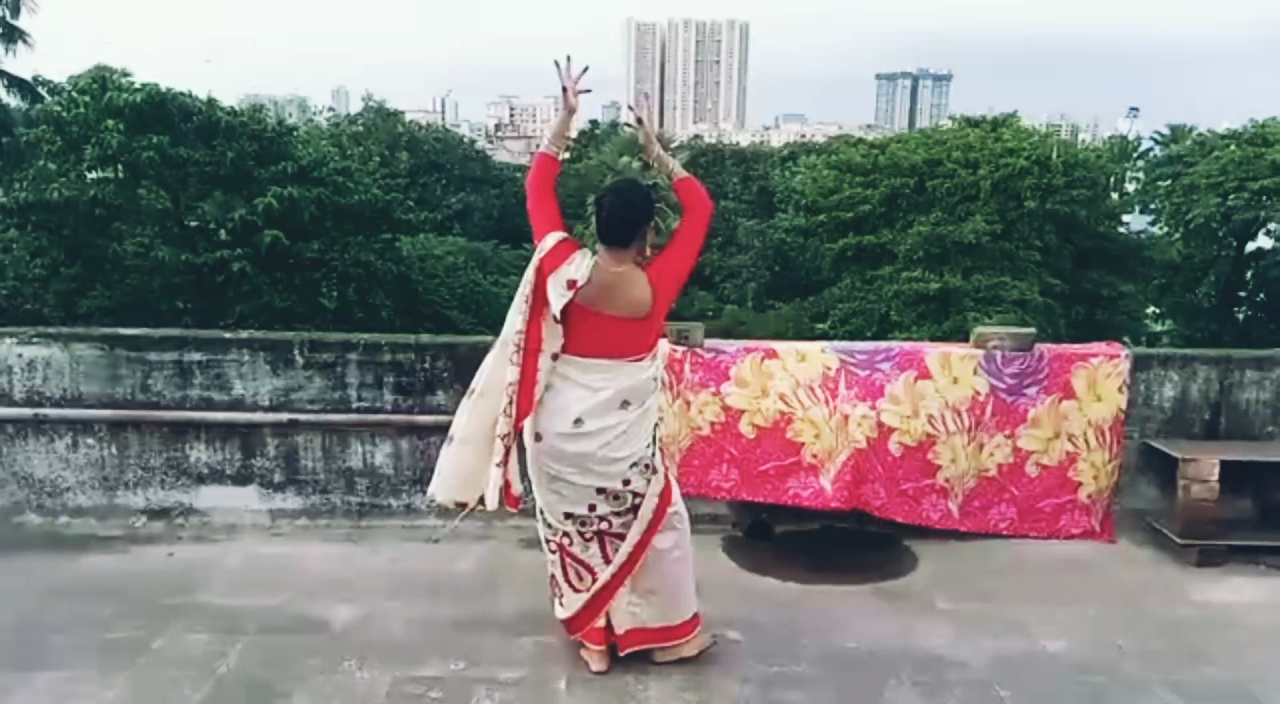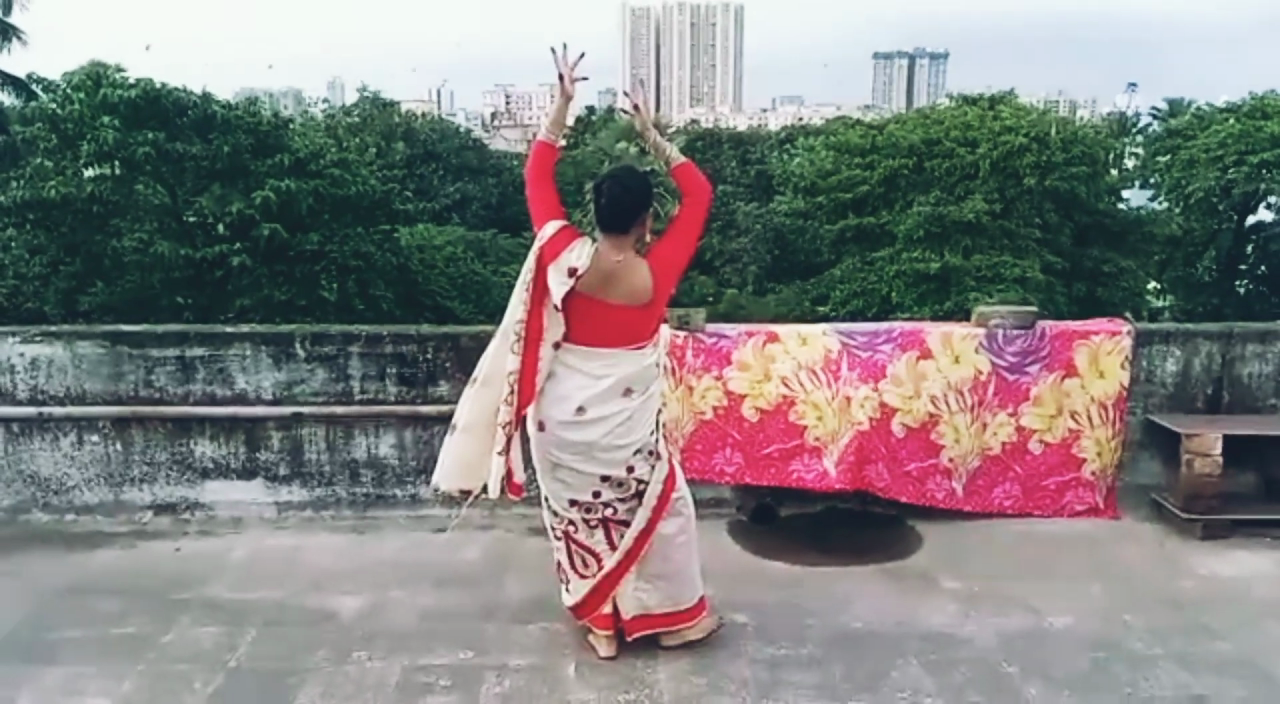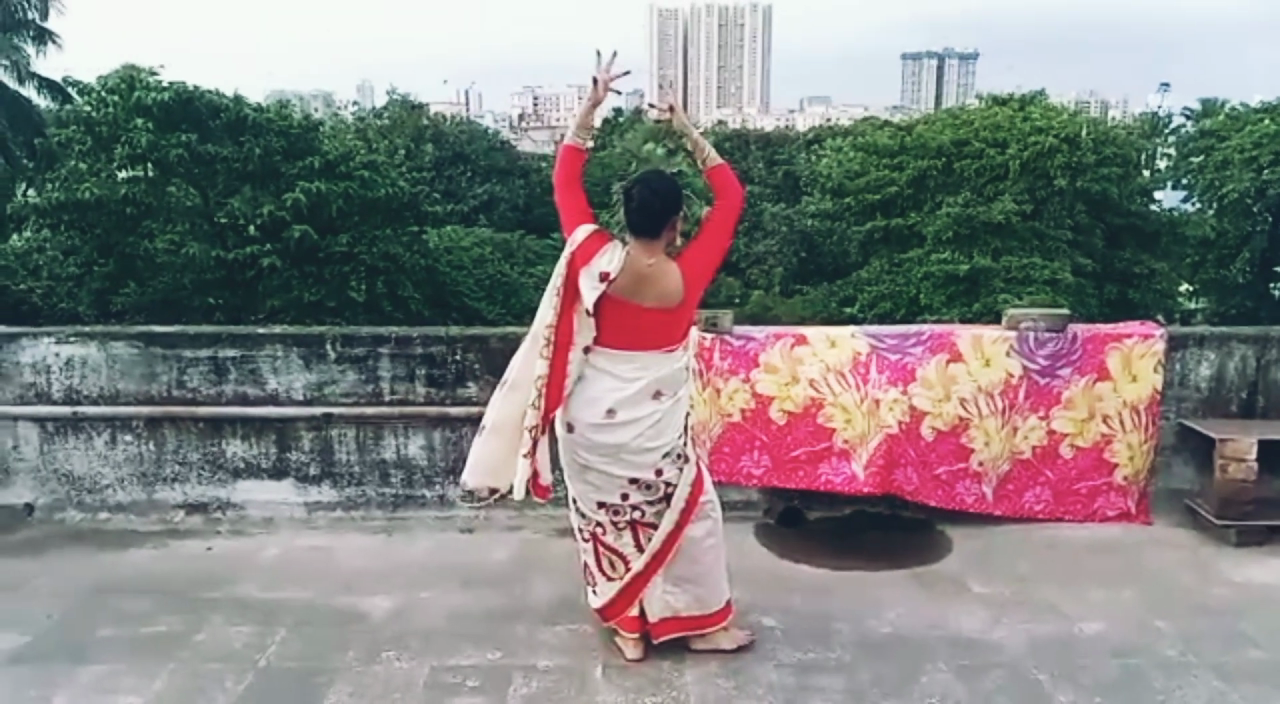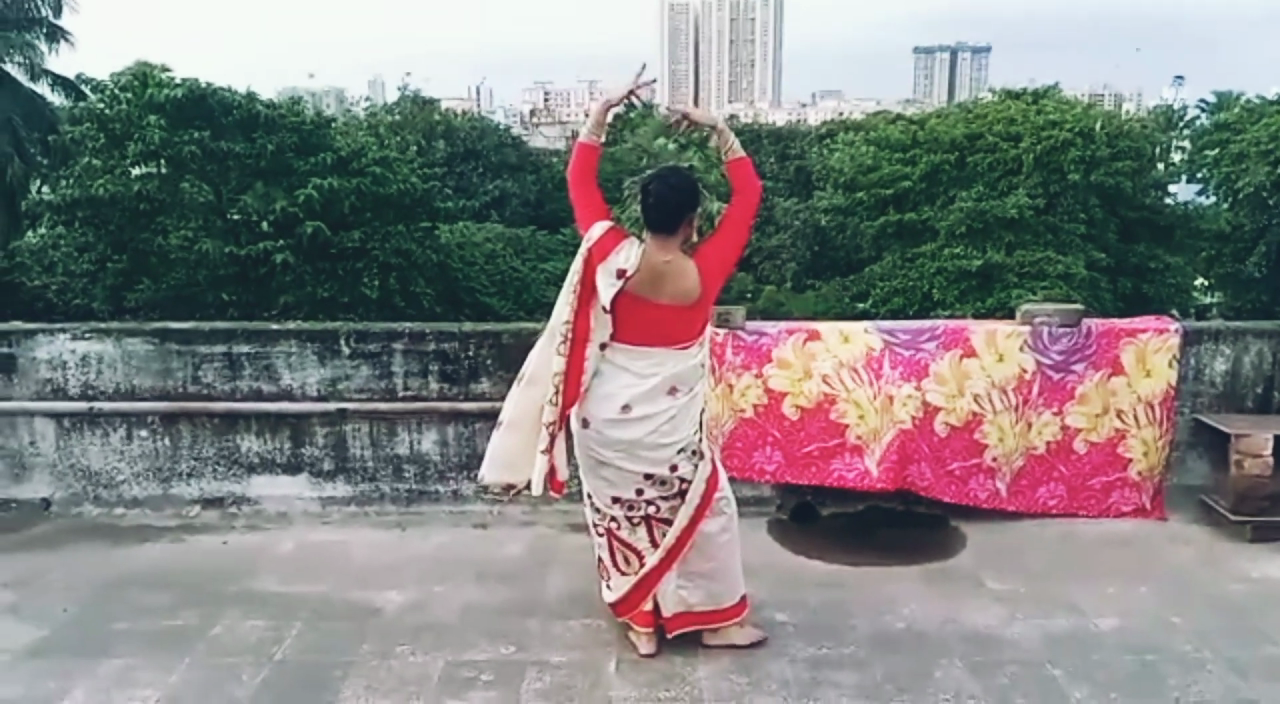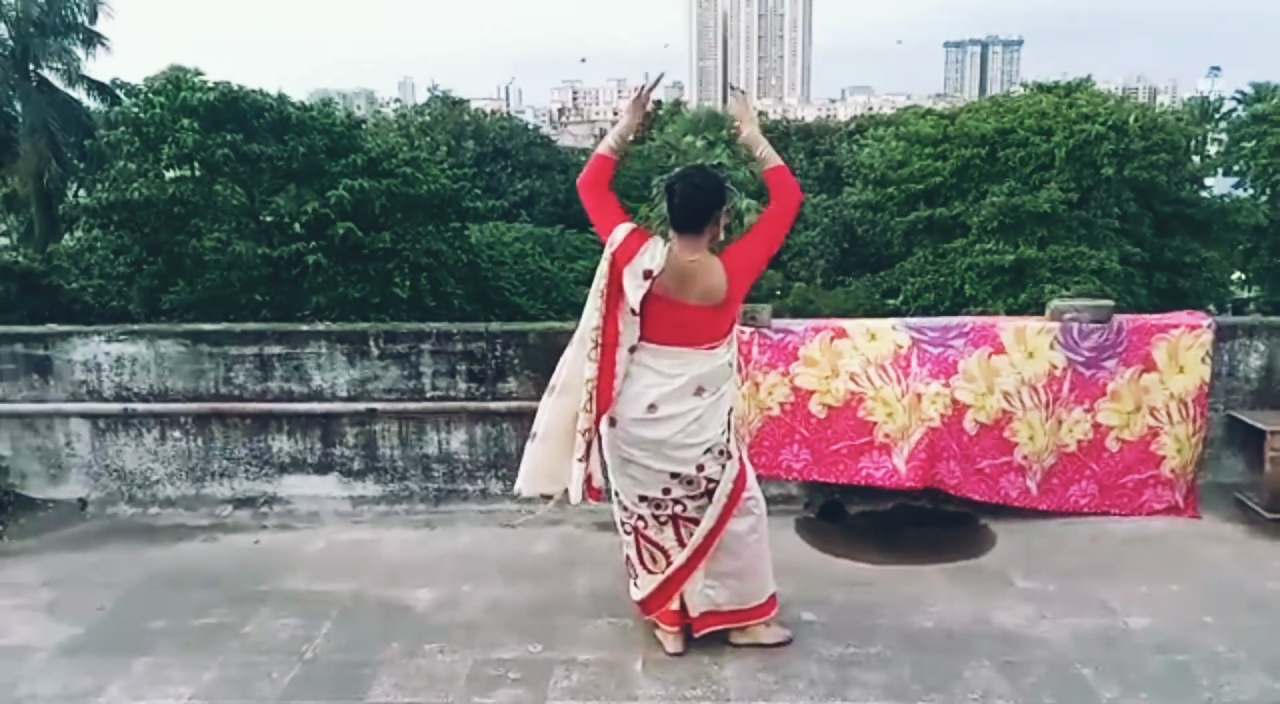
dt=1s
person 1, frame 1
left shoulder: (565, 271)
right shoulder: (655, 287)
left elbow: (538, 187)
right elbow: (699, 207)
left wrist: (565, 116)
right wrist: (654, 148)
left hip: (558, 433)
right hip: (623, 441)
left knee: (573, 532)
right knee: (658, 525)
left ankle: (593, 639)
right ankle: (668, 632)
person 1, frame 2
left shoulder: (565, 258)
right shoulder: (656, 274)
left elbow: (538, 176)
right elbow: (699, 193)
left wrist: (563, 102)
right wrist: (651, 134)
left hip: (563, 420)
right hip: (627, 426)
left knee: (579, 519)
right knee: (664, 510)
left ankle: (601, 625)
right ankle: (676, 617)
person 1, frame 3
left shoulder: (595, 261)
right shoulder: (687, 277)
left elbow: (566, 181)
right elbow: (730, 197)
left wrist: (592, 105)
right wrist: (689, 132)
left hip: (591, 422)
right hip: (655, 428)
left knee: (606, 521)
right knee: (691, 514)
left ankle: (627, 626)
right ankle: (703, 623)
person 1, frame 4
left shoulder: (612, 257)
right shoulder: (703, 274)
left elbow: (579, 178)
right elbow: (748, 194)
left wrist: (604, 109)
right wrist: (718, 128)
left hip: (605, 419)
right hip: (669, 426)
left knee: (621, 516)
right knee: (705, 510)
left ankle: (641, 622)
right ankle: (717, 619)
person 1, frame 5
left shoulder: (636, 257)
right shoulder: (732, 273)
left elbow: (591, 185)
right elbow: (787, 200)
left wrist: (626, 126)
right wrist: (752, 135)
left hip: (635, 422)
right hip: (699, 427)
left knee: (649, 516)
right knee: (735, 510)
left ankle: (668, 619)
right ankle: (746, 617)
